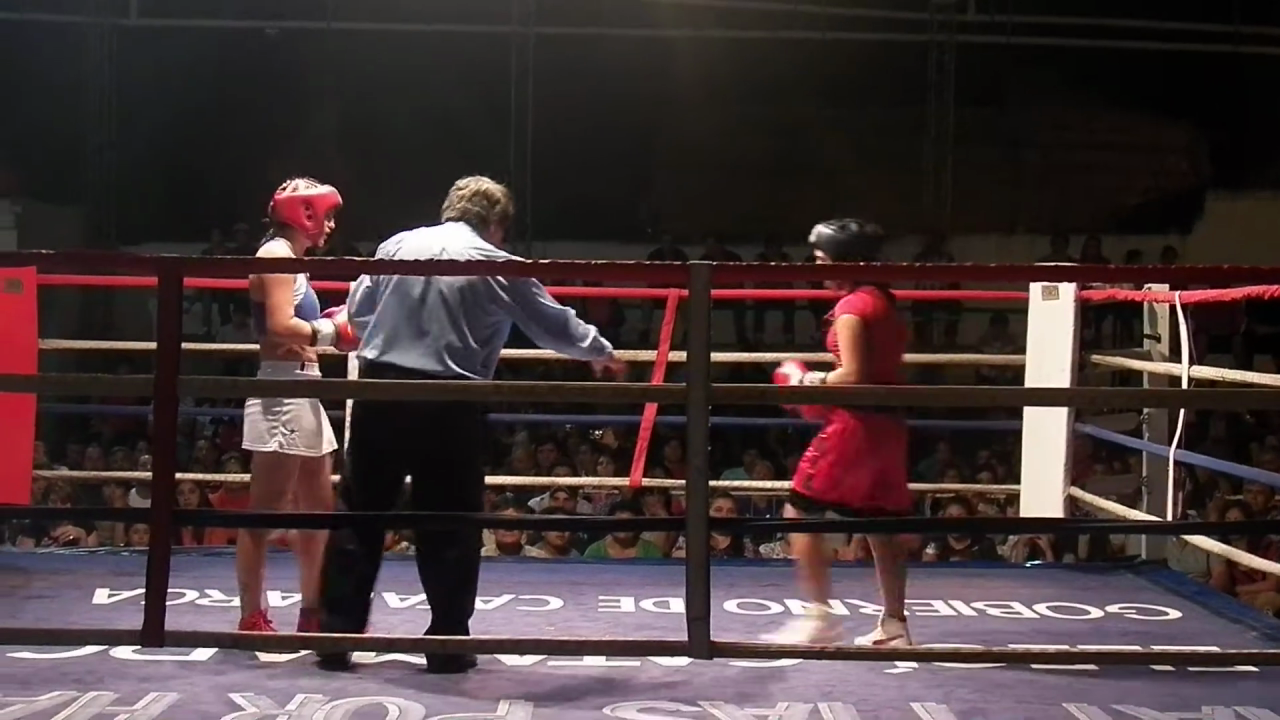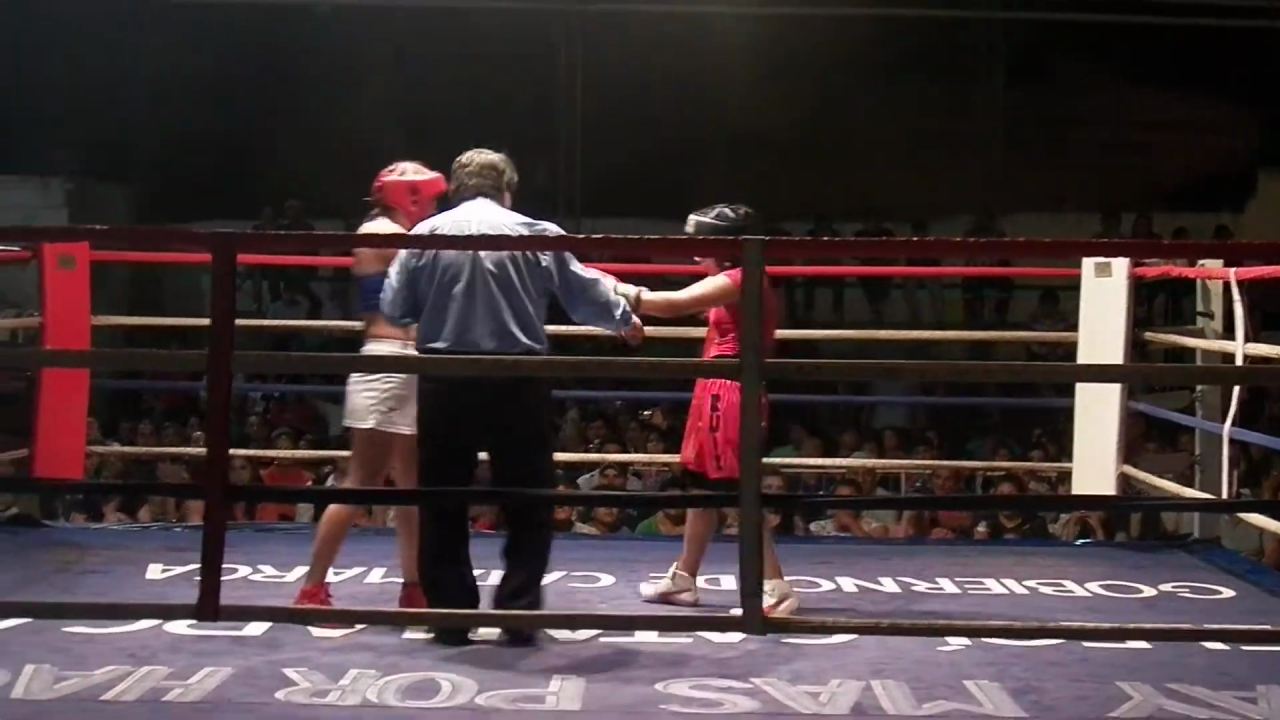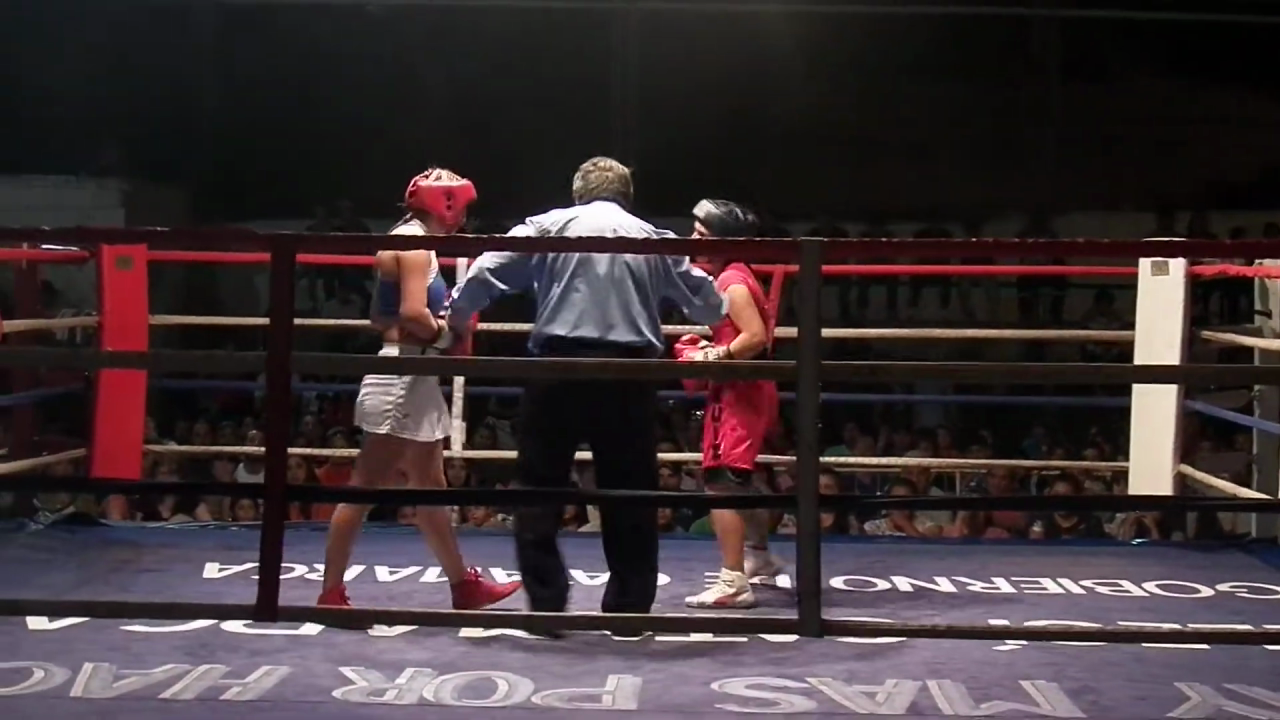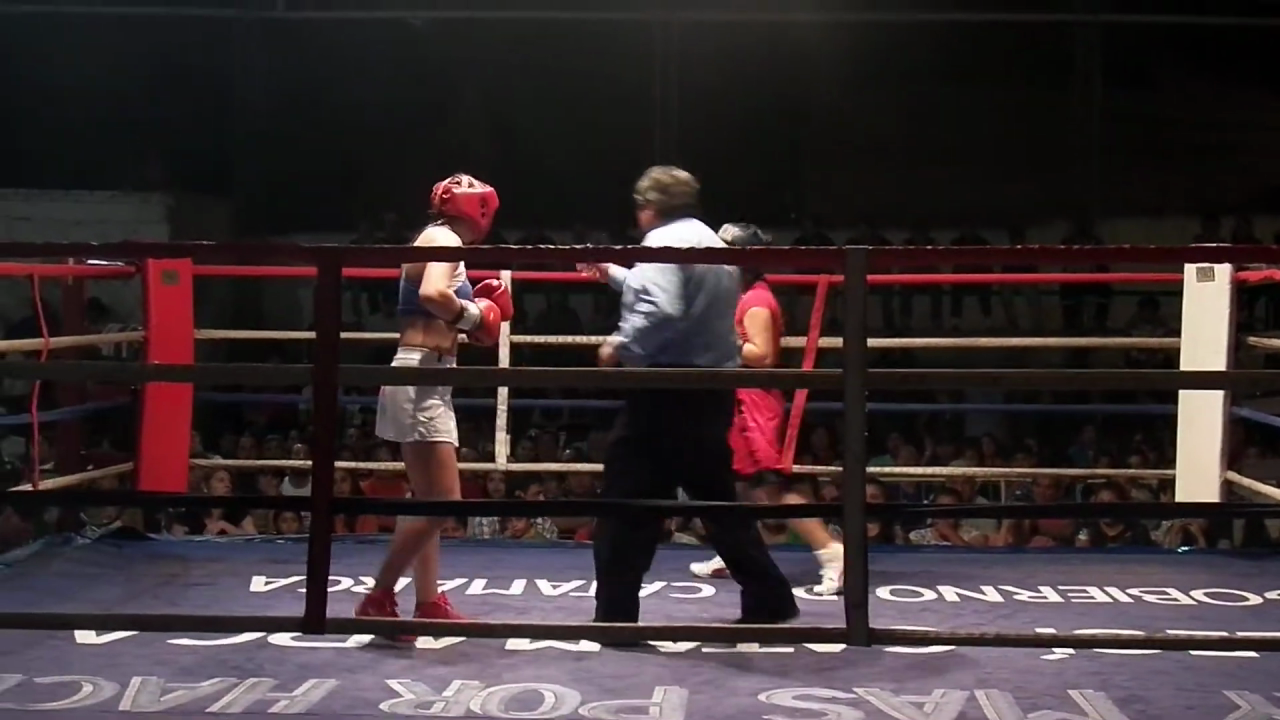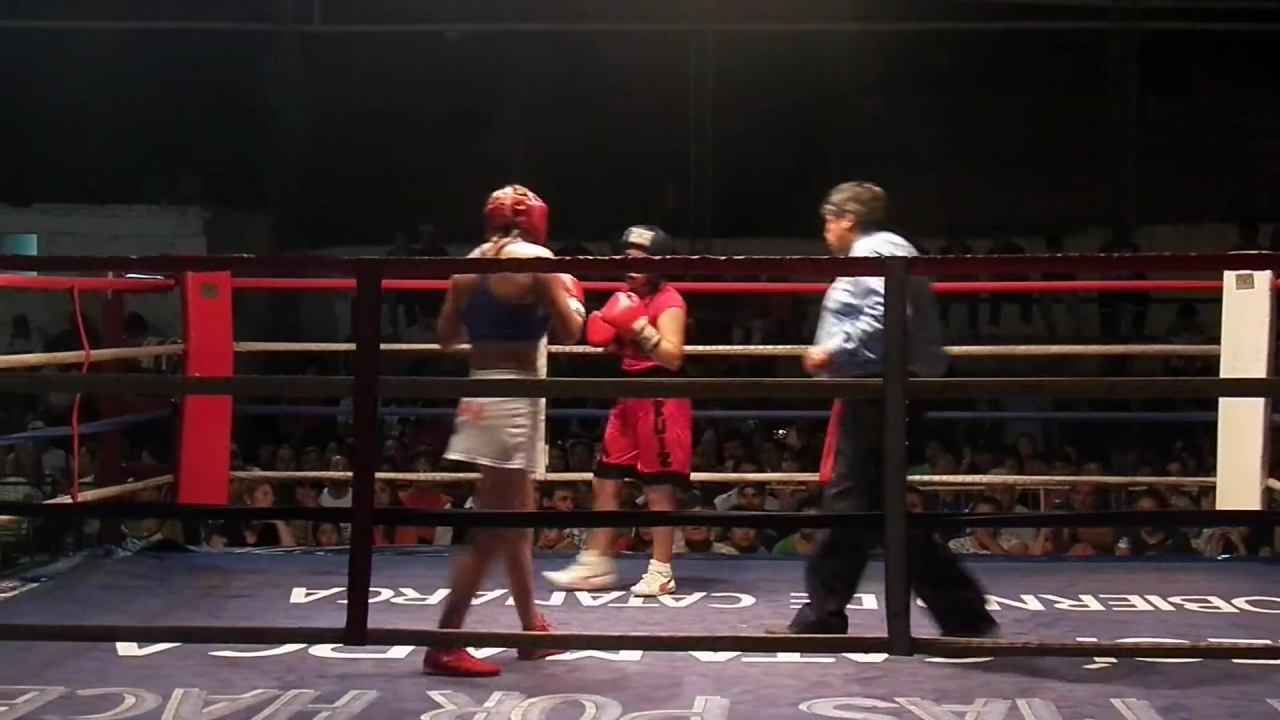
dt=0.7s
person 1, frame 1
left shoulder: (397, 245)
right shoulder: (499, 268)
left elbow: (358, 312)
right elbow: (559, 327)
right wrist: (602, 352)
left hip: (380, 394)
right hip: (449, 406)
left knee: (359, 514)
right knee: (450, 526)
left ankle: (337, 633)
right ankle: (448, 641)
person 1, frame 2
left shoulder: (424, 234)
right shoulder: (537, 235)
left elbow: (395, 309)
right elbow: (587, 298)
right wrist: (626, 319)
left hip: (445, 381)
right hip: (516, 382)
left knee: (444, 502)
right knee: (527, 502)
left ankle: (450, 616)
right ankle: (517, 609)
person 1, frame 3
left shoulder: (548, 226)
right shoulder: (654, 240)
left elbow: (486, 273)
right elbow: (704, 299)
left wrist: (457, 314)
right wrist: (719, 310)
left hip: (559, 371)
right hip: (628, 377)
left knee: (540, 489)
right knee: (629, 496)
left ankle: (546, 602)
right ankle: (629, 608)
person 1, frame 4
left shoulder: (662, 243)
right shoulder: (713, 246)
left elbow: (660, 310)
left wrist: (620, 345)
right wrist: (613, 274)
left hip: (666, 393)
right hip: (711, 392)
left knee: (623, 503)
right knee: (718, 500)
left ankle: (615, 615)
right ankle: (769, 599)
person 1, frame 5
left shoulder: (873, 253)
right shoulder: (888, 251)
left elbow: (886, 317)
left wrist: (836, 351)
left hip: (878, 397)
right hip: (877, 398)
left knee: (858, 509)
right knee: (850, 506)
person 2, frame 1
left shoulder: (290, 260)
right shoulder: (276, 255)
left elbow: (298, 328)
right elbow: (280, 327)
left wrist: (333, 323)
right wrist: (332, 330)
left hip: (302, 392)
right hip: (283, 392)
left knee: (318, 506)
right knee: (265, 510)
left ankle: (313, 613)
right ankle: (252, 620)
person 2, frame 2
left shoulder: (388, 239)
right shoulder: (382, 234)
left hip: (402, 367)
right hip: (387, 367)
left knee: (414, 484)
right knee: (361, 483)
left ankle: (415, 589)
right ankle: (312, 591)
person 2, frame 3
left shoulder: (408, 241)
right shoulder: (413, 243)
left elbow: (381, 317)
right elbow: (413, 314)
left wrist: (434, 331)
right wrist: (442, 334)
left hip: (410, 374)
right hip: (402, 374)
left knee: (432, 489)
right knee: (368, 487)
left ankle: (465, 585)
right ankle: (331, 594)
person 2, frame 4
left shoulder: (433, 243)
right shoulder: (445, 240)
right elbow: (434, 294)
left wrist: (467, 323)
right wrist: (473, 315)
left hip: (424, 378)
right hip: (421, 379)
left knee: (431, 498)
right knee: (442, 499)
left ankle: (429, 603)
right ankle: (381, 595)
person 2, frame 5
left shoulder: (469, 266)
right shoulder: (536, 259)
left elbow: (447, 336)
right elbow: (567, 332)
right wrist: (574, 304)
left hip: (480, 393)
right hip: (511, 398)
left knee: (517, 522)
right knee: (491, 532)
left ankle: (532, 627)
right ankle: (445, 644)
person 3, frame 1
left shoulder: (852, 307)
right shoulder: (886, 304)
left elbow: (852, 376)
left wrist: (805, 382)
right wrist: (820, 381)
left hip: (855, 423)
right hip: (887, 423)
left knee: (800, 513)
right knee: (881, 529)
left ankle: (818, 617)
right ankle: (893, 627)
person 3, frame 2
left shoulder: (738, 280)
right shoulder: (726, 279)
left elbow: (673, 304)
right elbow: (678, 304)
left hip: (730, 391)
right hip: (719, 388)
left knee: (731, 490)
right knee: (704, 486)
left ankle: (776, 590)
right ankle: (682, 579)
person 3, frame 3
left shoulder: (731, 281)
right shoulder: (730, 275)
left elbow: (756, 337)
left wrist: (709, 358)
right wrist: (702, 347)
left hip: (740, 388)
right hip: (743, 385)
left knee: (721, 482)
right knee: (734, 480)
left ankle: (733, 583)
right ankle: (759, 554)
person 3, frame 4
left shoulder: (756, 301)
right shoulder: (748, 297)
left elbow: (763, 355)
left hip: (755, 400)
right hip: (747, 399)
left knee: (771, 488)
right knee: (741, 483)
left ankle: (832, 556)
person 3, frame 5
left shoulder: (669, 303)
right shoulder: (628, 296)
left elbow: (673, 357)
left wrist: (638, 325)
right wrist: (607, 338)
left hip: (660, 401)
right hip: (629, 396)
left knee: (658, 489)
right knee: (604, 483)
left ankle: (661, 571)
right ankle: (593, 565)
